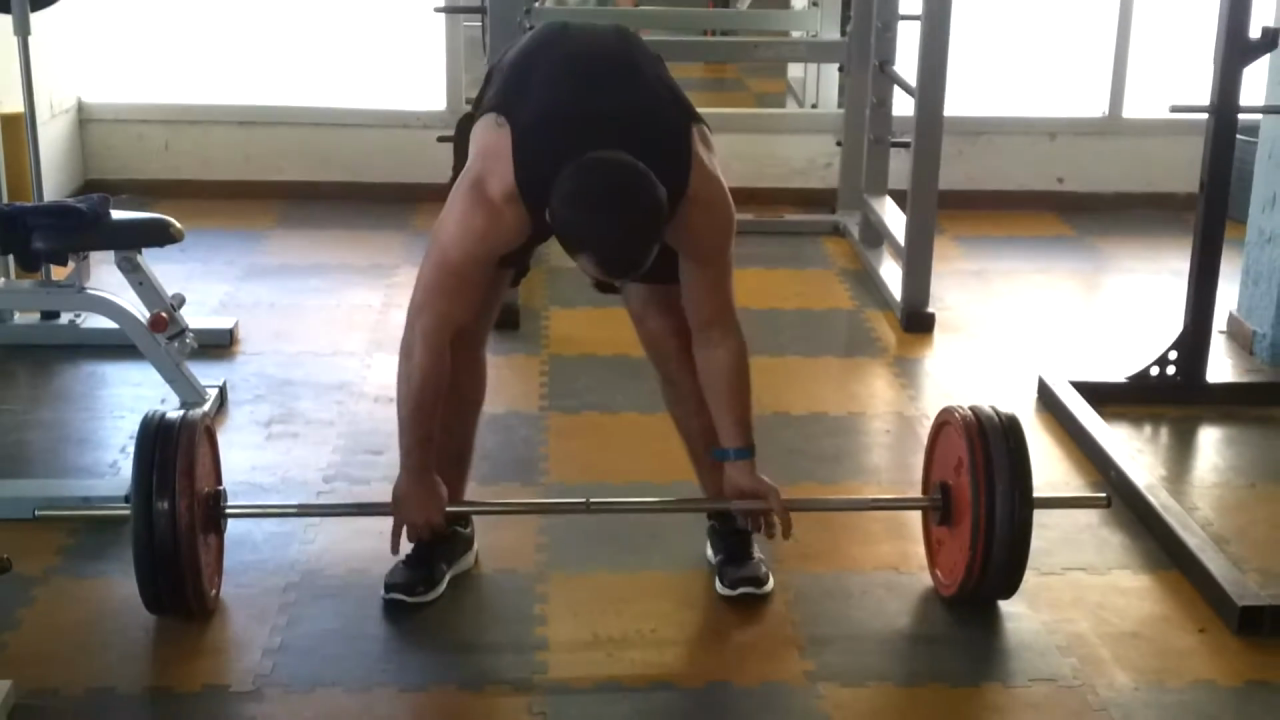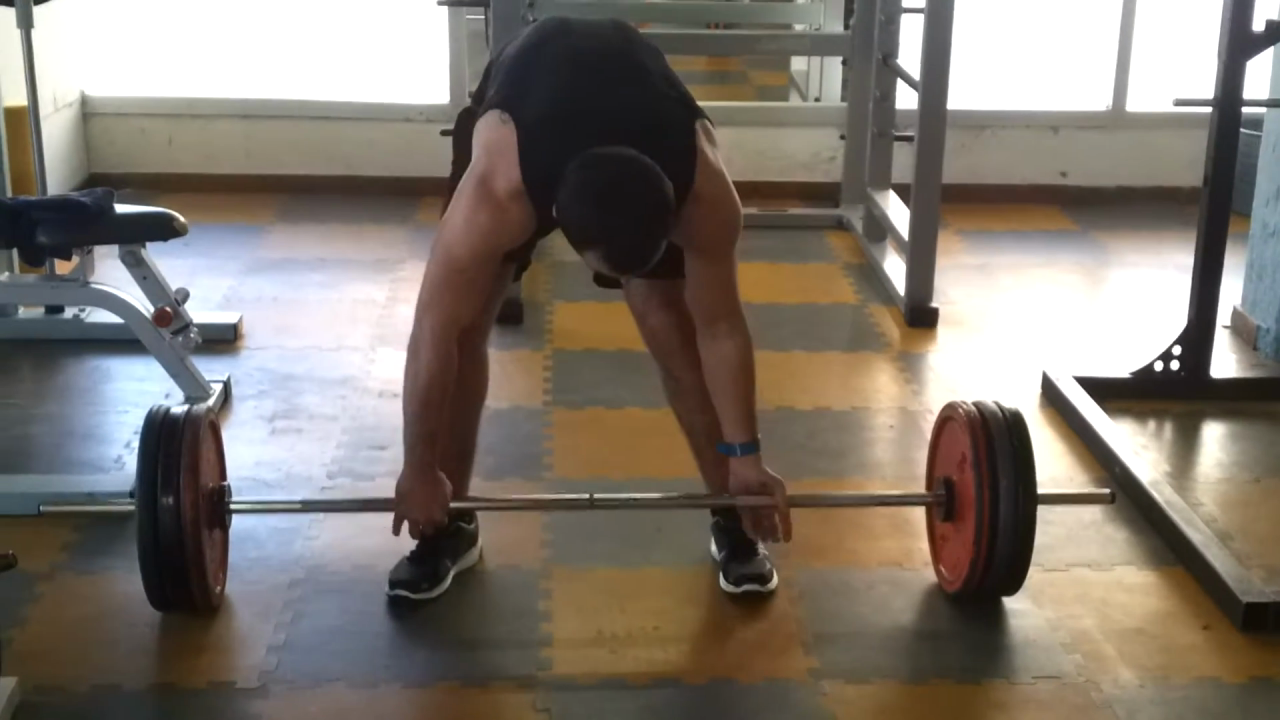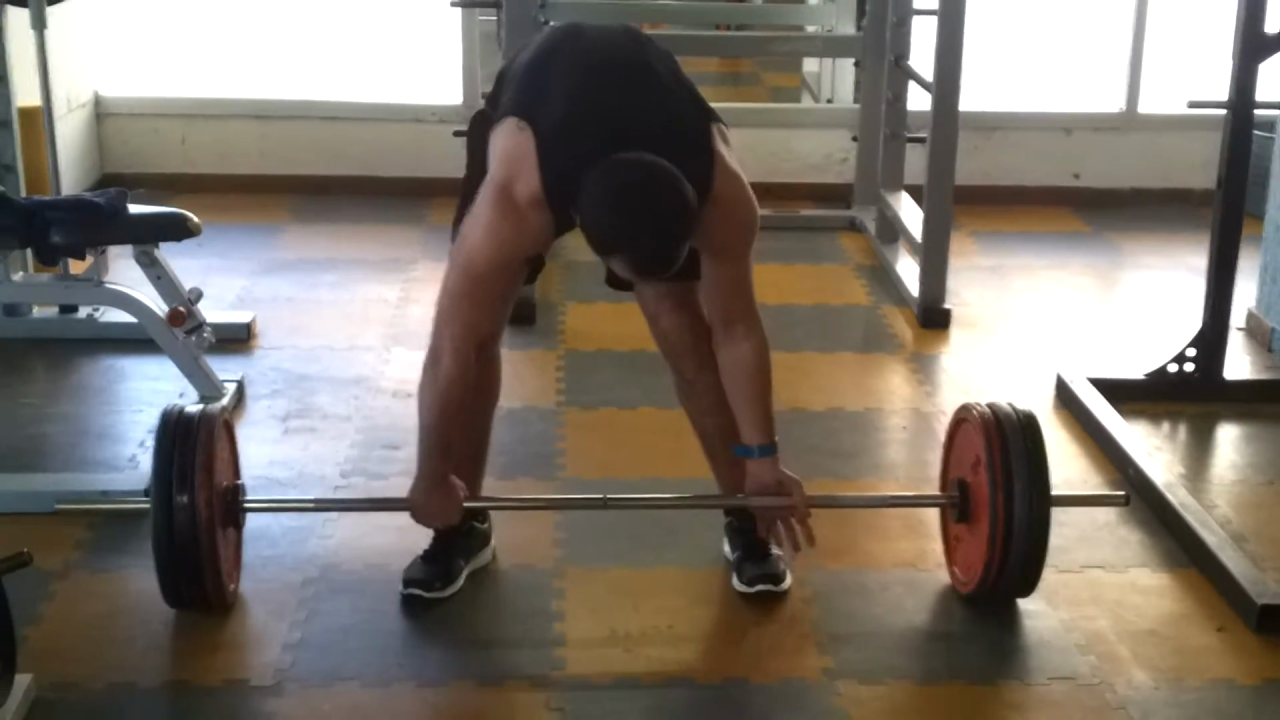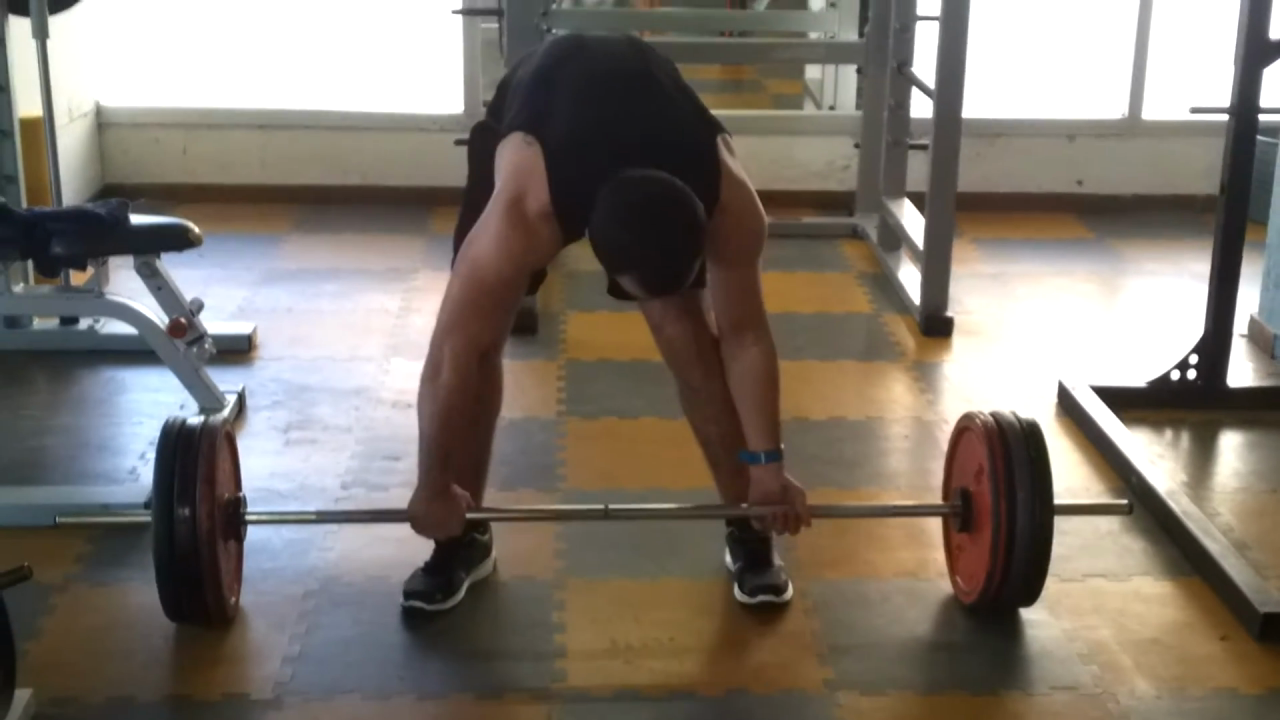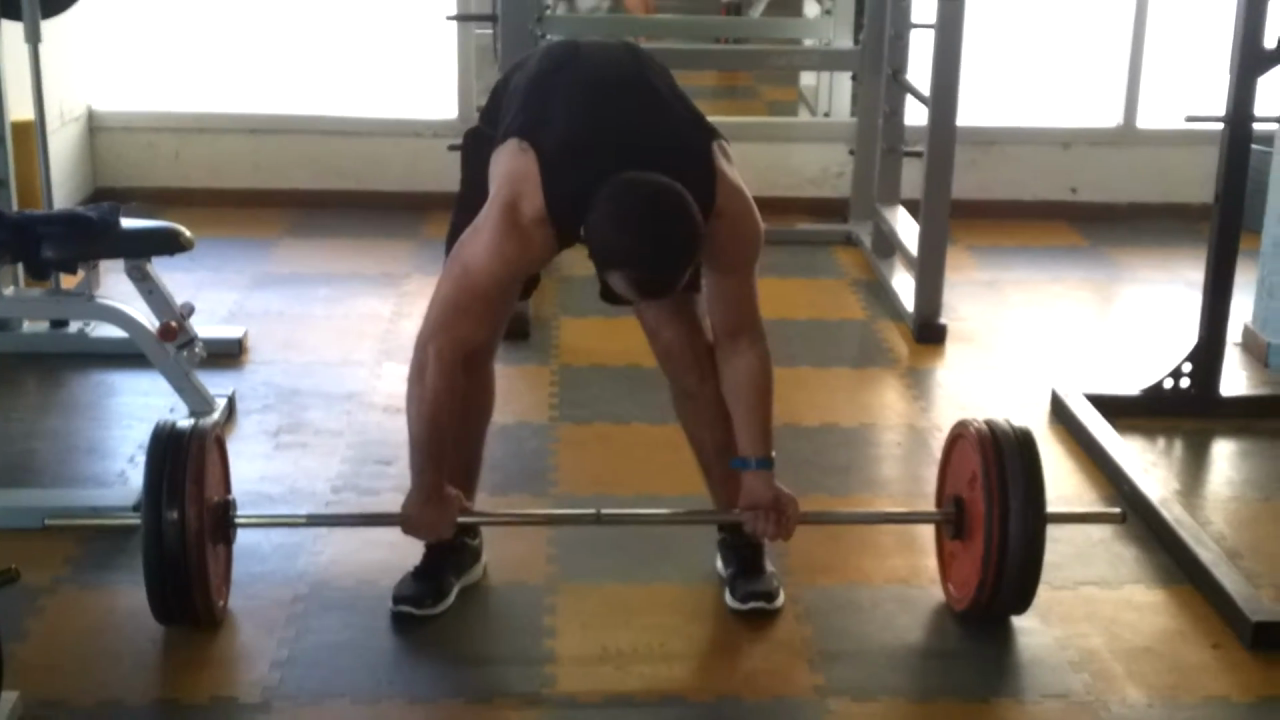
dt=0.2s
person 1, frame 1
left shoulder: (699, 197)
right shoulder: (491, 199)
left elbow: (713, 331)
right elbow: (427, 334)
left wrist: (740, 462)
right wrist: (417, 475)
left knee: (669, 325)
right knee: (463, 323)
left ankle: (726, 523)
right ankle: (447, 530)
person 1, frame 2
left shoulder: (705, 193)
right shoulder: (497, 195)
left elbow: (719, 325)
right elbow: (436, 331)
left wrist: (746, 458)
right wrist: (420, 471)
left knee: (670, 320)
right knee: (467, 319)
left ankle: (730, 521)
right ankle: (453, 526)
person 1, frame 3
left shoulder: (723, 195)
right shoulder: (515, 201)
left elbow: (734, 328)
right elbow: (454, 341)
left wrist: (762, 459)
right wrist: (433, 478)
left knee: (681, 322)
right knee: (479, 321)
left ankle: (742, 520)
right ankle: (464, 525)
person 1, frame 4
left shoulder: (731, 205)
right shoulder: (523, 214)
left elbow: (743, 334)
right elbow: (453, 351)
left wrist: (767, 464)
right wrist: (434, 488)
left knee: (687, 331)
right knee: (479, 332)
left ankle: (745, 530)
right ankle: (465, 538)
person 1, frame 5
left shoulder: (726, 210)
right shoulder: (518, 220)
left elbow: (739, 340)
right elbow: (438, 350)
left wrist: (758, 471)
right wrist: (428, 490)
left knee: (683, 338)
right knee: (471, 341)
left ankle: (738, 536)
right ankle: (455, 544)
